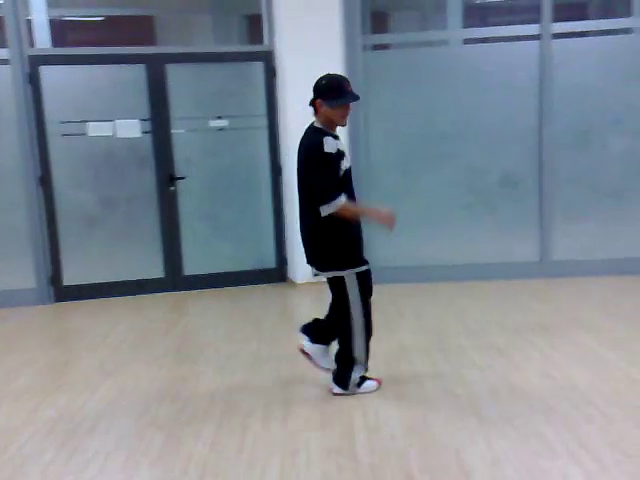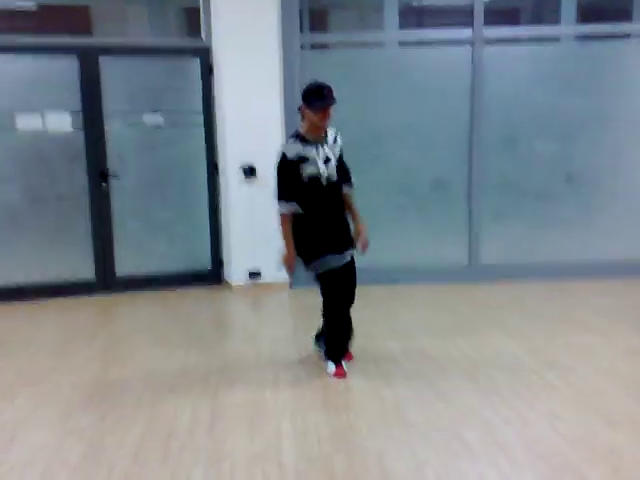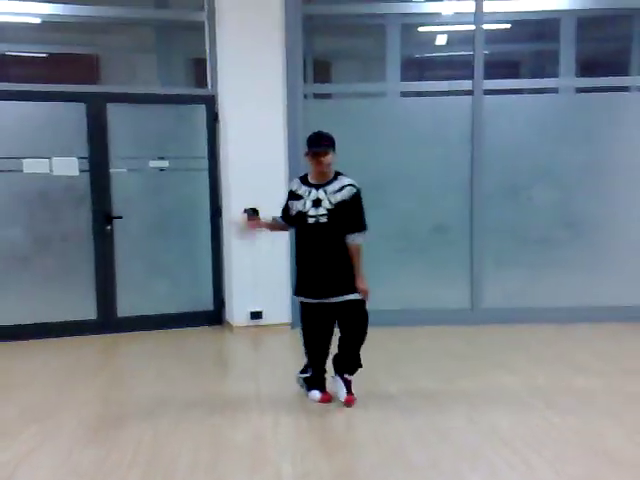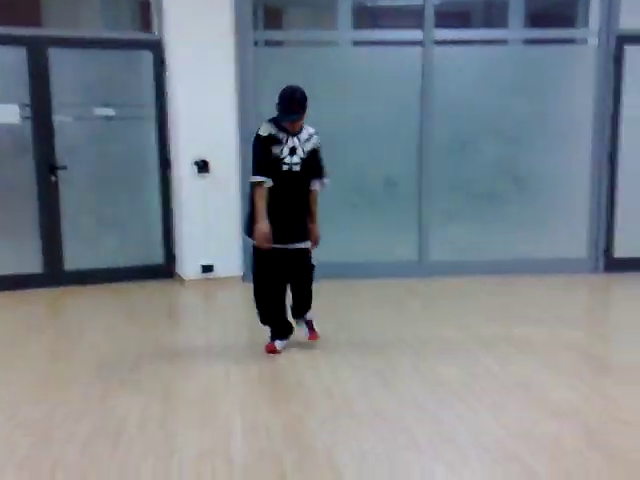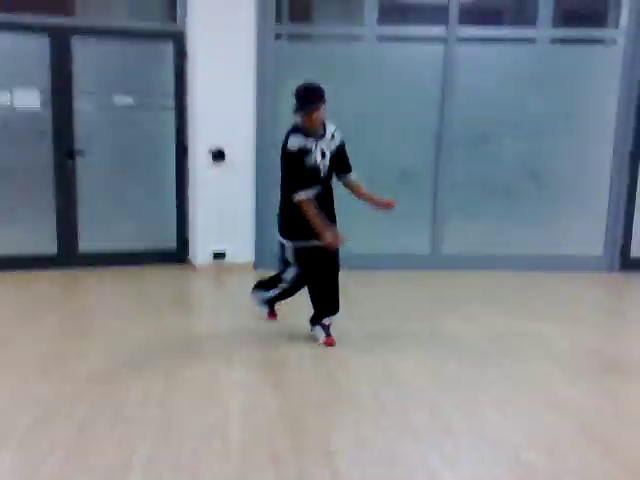
dt=0.5s
person 1, frame 1
left shoulder: (317, 139)
right shoulder: (323, 146)
right elbow: (330, 203)
right wrist: (373, 212)
left hip: (322, 240)
right hip: (332, 241)
left knee: (351, 299)
right knee: (354, 306)
left ankle: (315, 338)
right ankle: (347, 377)
person 1, frame 2
left shoulder: (334, 139)
right shoulder: (293, 152)
right elbow: (286, 205)
left wrist: (358, 222)
right wrist: (289, 248)
left hip: (339, 232)
right hip: (311, 238)
left knee: (346, 291)
right knee: (334, 294)
left ankle: (331, 341)
right ankle: (334, 353)
person 1, frame 3
left shoulder: (348, 189)
right shoulder: (297, 188)
left elbow: (354, 236)
right elbow: (286, 223)
left wrist: (359, 276)
right wrist: (260, 224)
left hip: (342, 278)
right hip: (309, 276)
left knee: (355, 328)
right knee: (314, 333)
left ankle: (343, 377)
right ankle: (315, 382)
person 1, frame 4
left shoulder: (311, 138)
right shoulder: (267, 134)
left elbow: (313, 183)
right elbow: (260, 180)
left wrist: (313, 223)
right wrist: (261, 219)
left hip: (294, 220)
right hip: (269, 223)
left knee: (301, 276)
right knee: (268, 282)
left ankle: (303, 315)
right ankle: (279, 332)
person 1, frame 5
left shoulder: (332, 134)
right shoulder: (294, 143)
left elbow: (345, 175)
right elbow: (301, 194)
left wrist: (373, 200)
right wrist: (323, 230)
left hip: (325, 219)
right hip: (298, 223)
left knee: (329, 274)
right knee: (298, 274)
left ankle: (322, 322)
right ankle: (265, 293)
